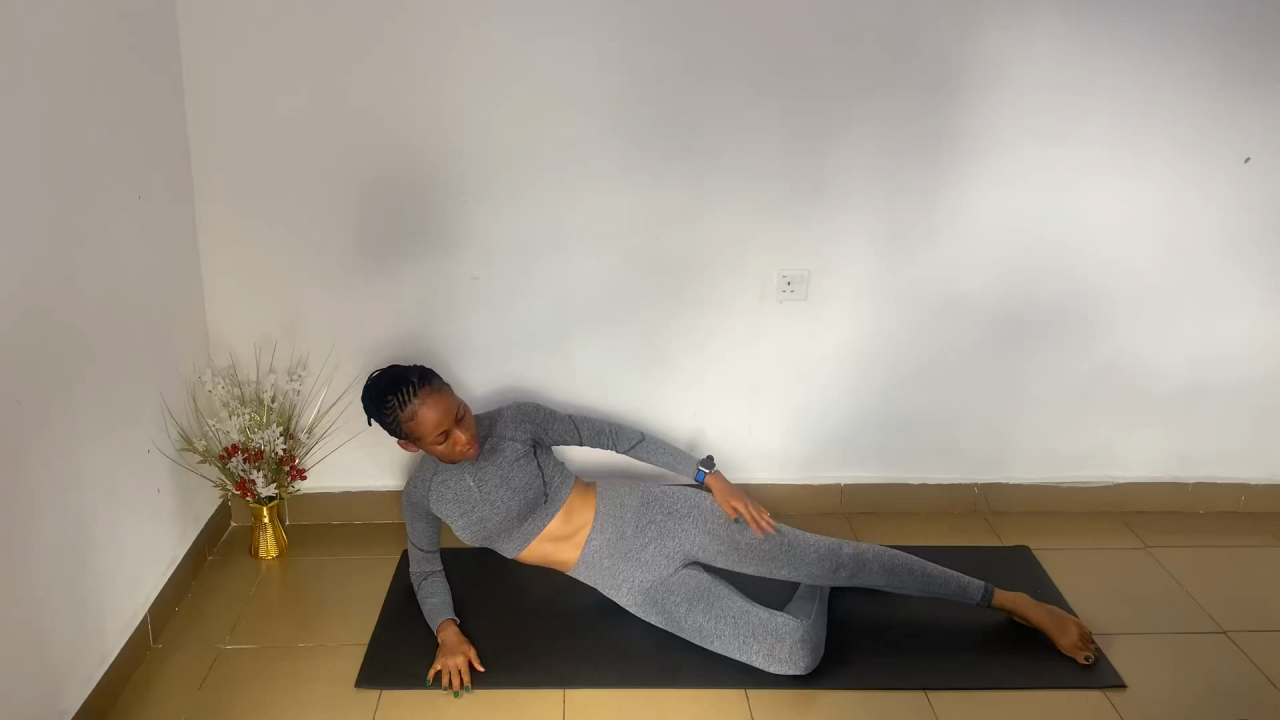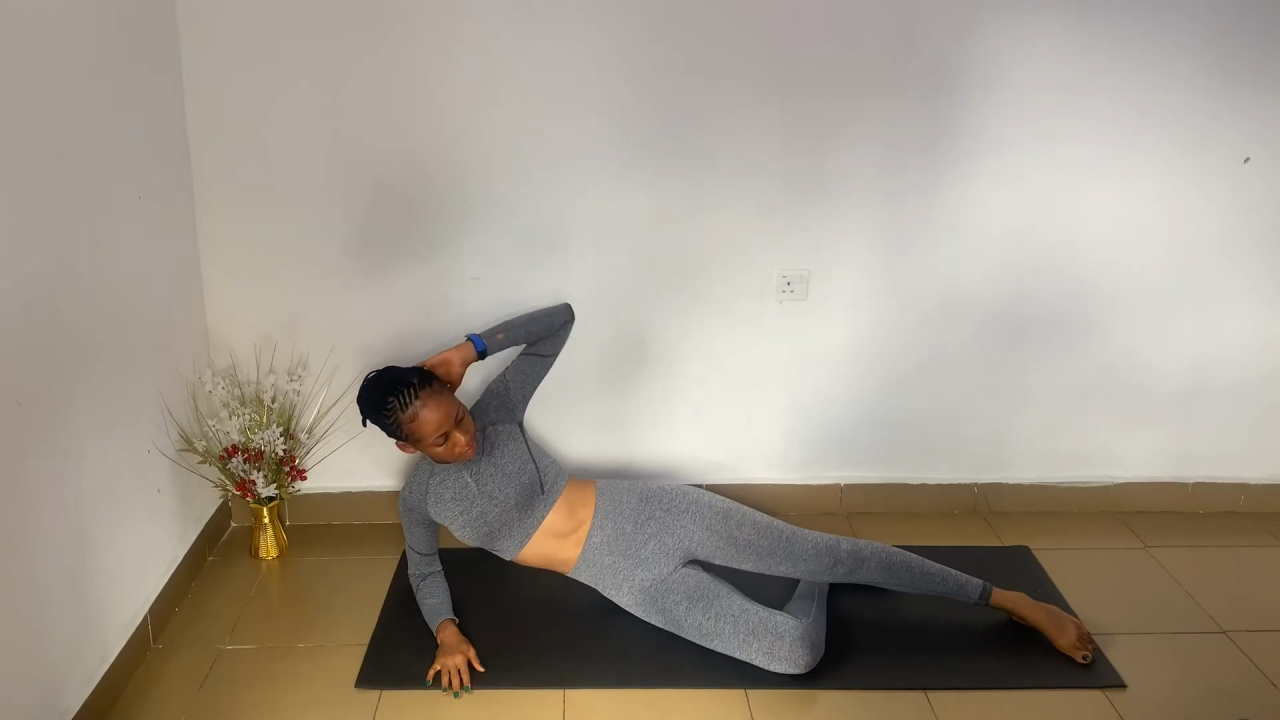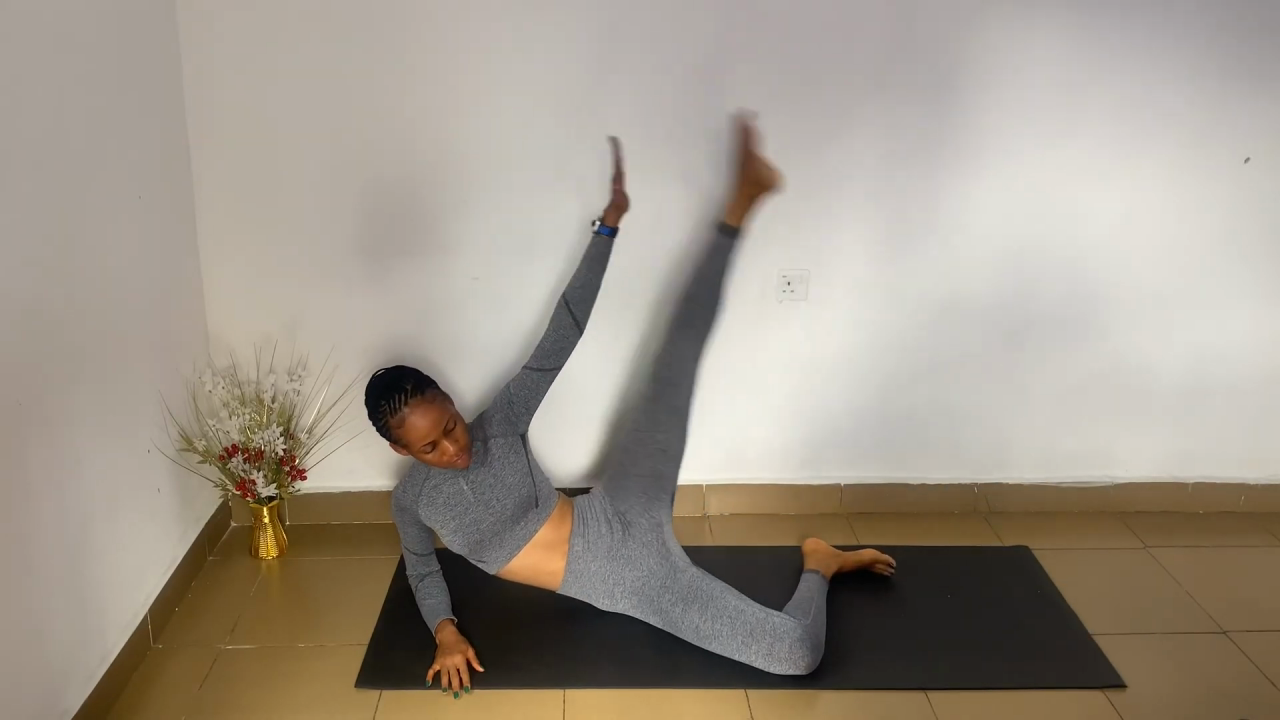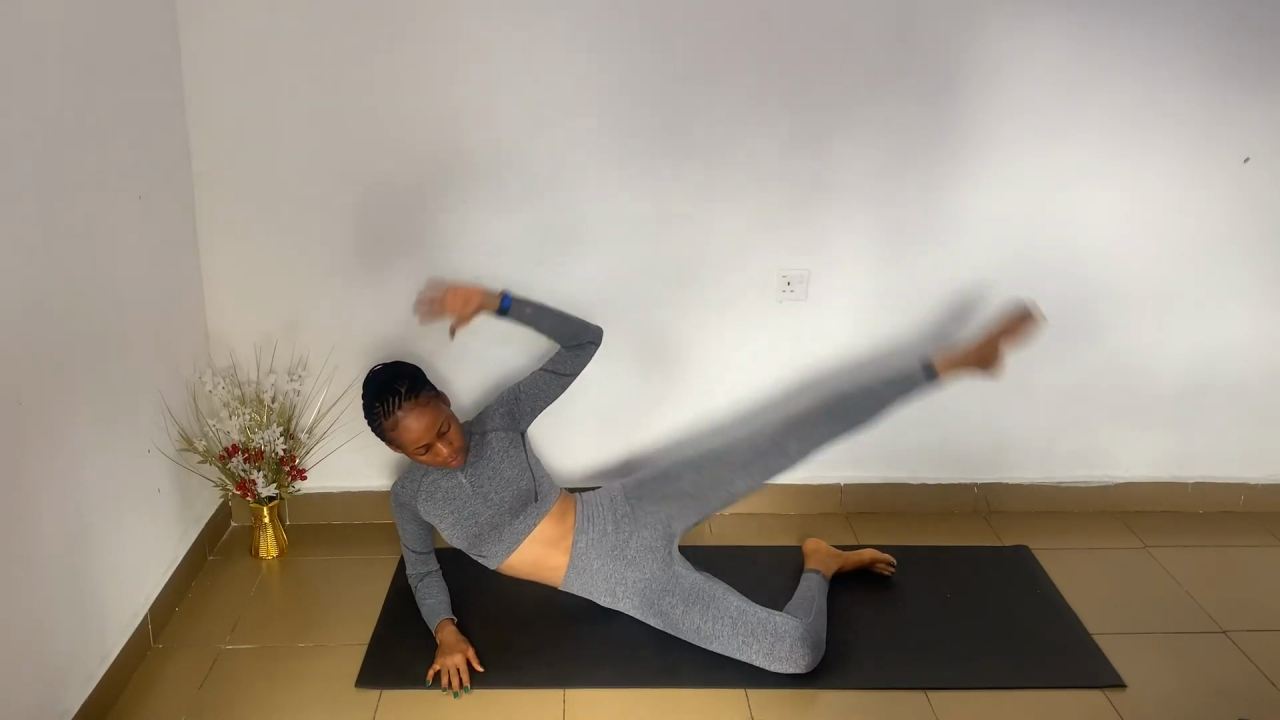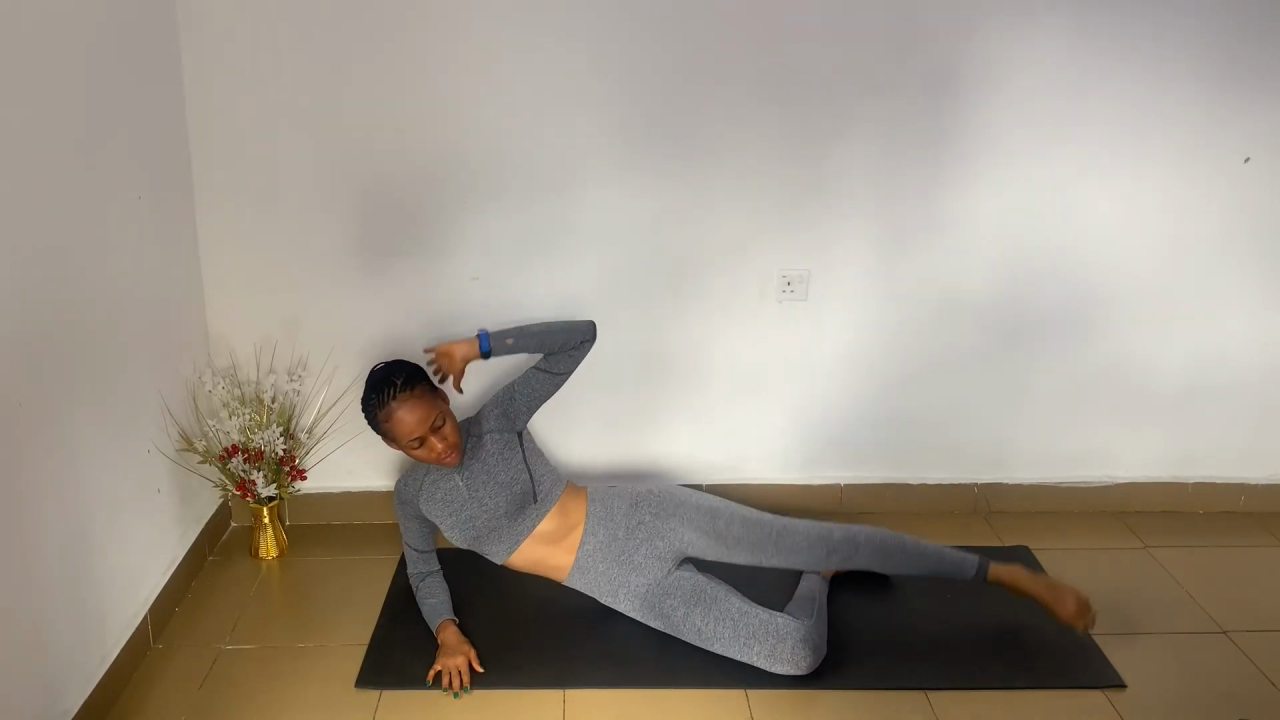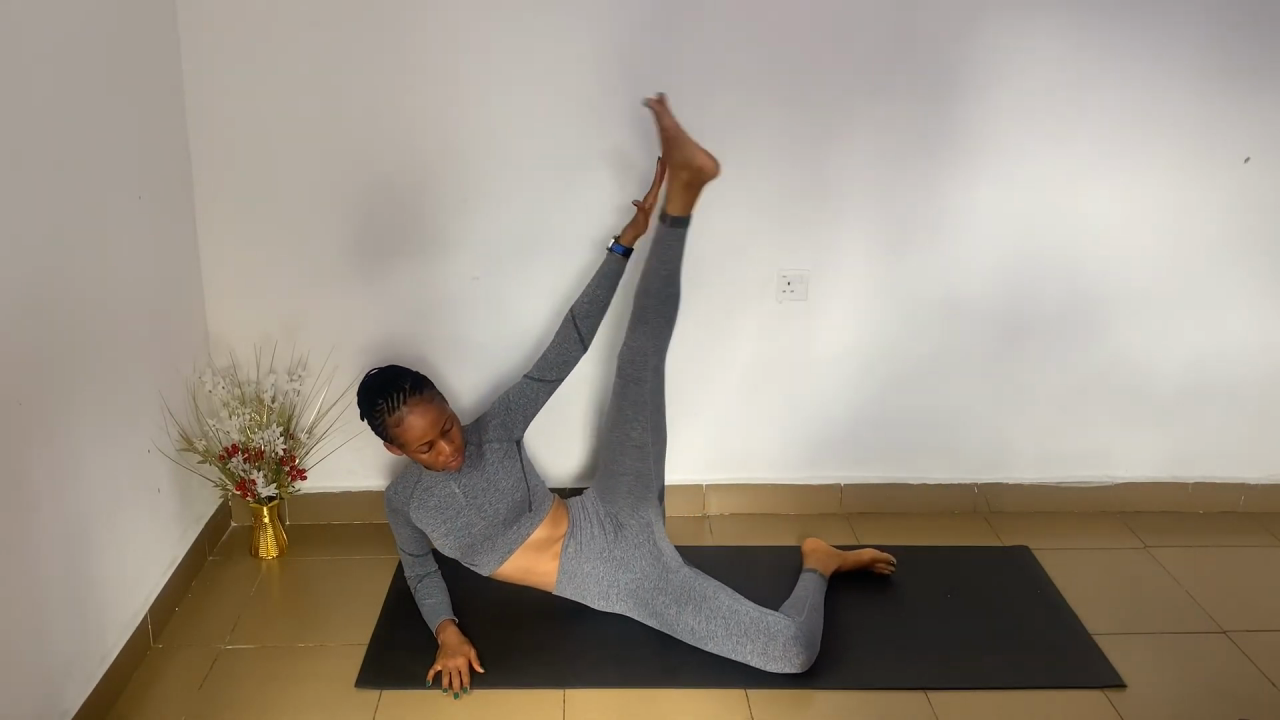
dt=0.7s
person 1, frame 1
left shoulder: (511, 421)
right shoulder: (423, 491)
left elbow: (612, 434)
right elbow: (424, 562)
left wrist: (710, 475)
right wrist: (447, 630)
left hip: (650, 519)
right hip: (629, 583)
left knee: (837, 555)
right knee: (794, 654)
left ankle: (1013, 601)
right ankle: (815, 582)
person 1, frame 2
left shoulder: (494, 412)
right shoulder: (420, 494)
left elbow: (562, 318)
right elbow: (422, 565)
left wrist: (471, 346)
right wrist: (446, 632)
left hip: (651, 516)
right hip: (630, 580)
left knee: (833, 553)
right knee: (795, 652)
left ankle: (1013, 601)
right ankle: (816, 583)
person 1, frame 3
left shoulder: (500, 423)
right shoulder: (412, 499)
left elbow: (567, 324)
right elbow: (421, 565)
left wrist: (609, 219)
right wrist: (445, 632)
left hip: (625, 527)
right hip: (615, 588)
left knee: (672, 359)
right knee: (796, 654)
right ankle: (823, 565)
person 1, frame 4
left shoulder: (495, 420)
right shoulder: (410, 494)
left elbow: (585, 341)
right elbow: (420, 564)
left wrist: (494, 301)
right wrist: (445, 631)
left hip: (638, 518)
right hip: (622, 587)
left knee: (786, 439)
right knee: (792, 652)
left ankle: (947, 364)
right ankle: (820, 564)
person 1, frame 5
left shoulder: (497, 417)
right shoulder: (412, 494)
left elbow: (579, 335)
right elbow: (421, 563)
left wrist: (481, 342)
right wrist: (445, 630)
left hip: (639, 524)
right hip: (622, 586)
left knee: (821, 535)
right knee: (796, 653)
left ankle: (1006, 573)
right ankle: (822, 573)
person 1, frame 6
left shoulder: (493, 430)
right shoulder: (404, 500)
left elbow: (571, 340)
right elbow: (418, 566)
left wrist: (628, 239)
right wrist: (446, 630)
left hip: (618, 525)
right hip: (613, 586)
left knee: (639, 359)
right knee: (792, 653)
right ankle: (823, 562)
